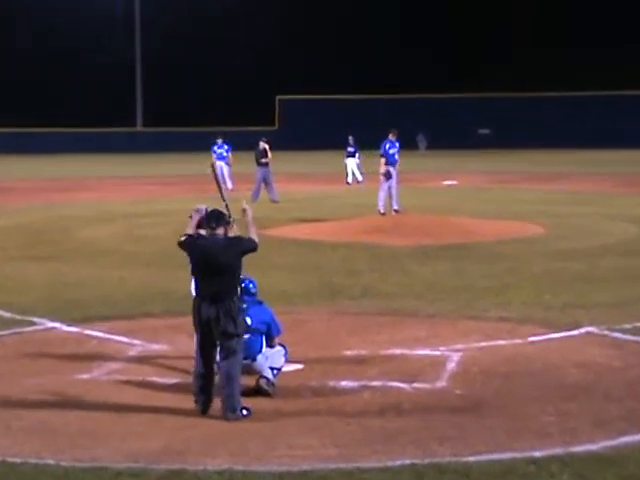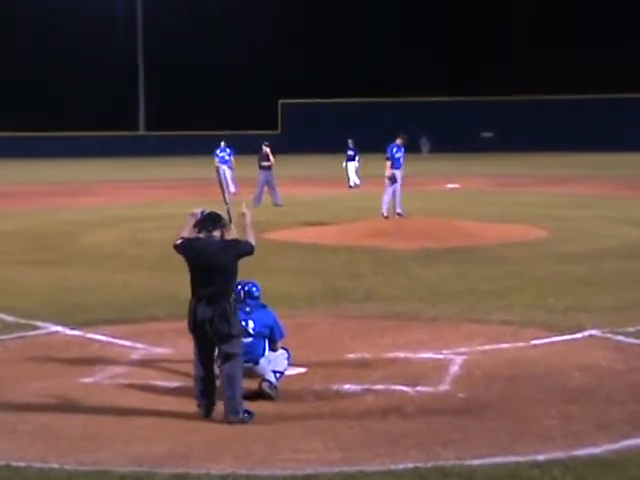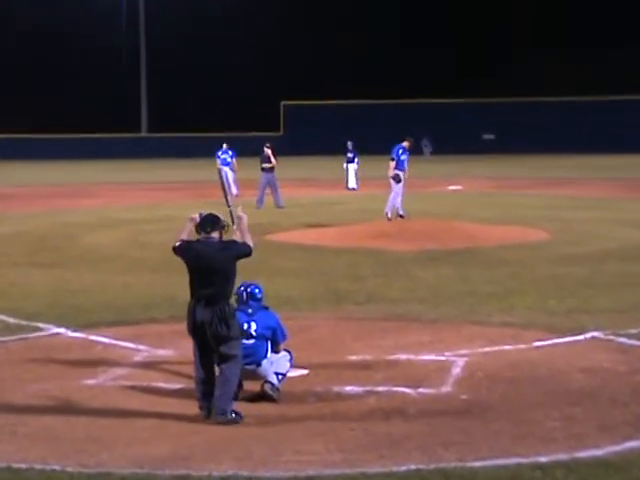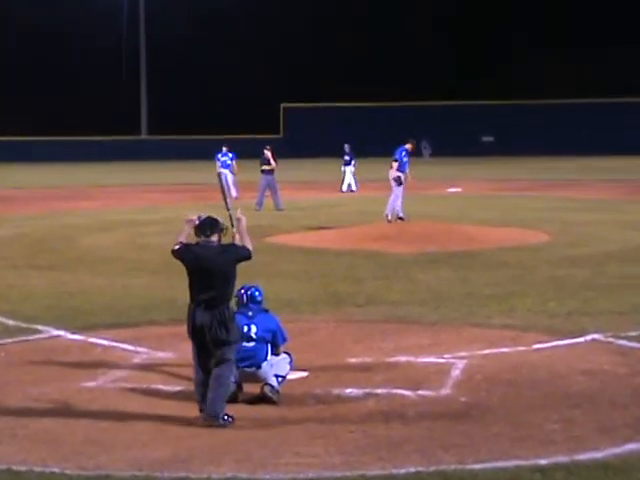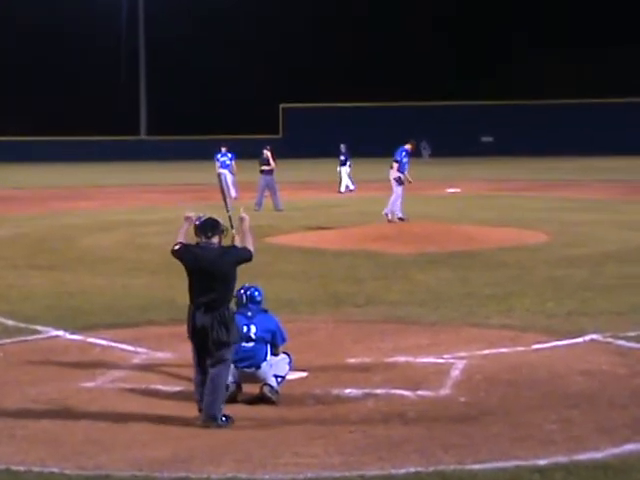
dt=0.2s
person 1, frame 1
left shoulder: (197, 245)
right shoulder: (235, 245)
left elbow: (184, 238)
right elbow: (254, 242)
left wrist: (195, 217)
right wrist: (248, 217)
left hip: (202, 307)
right hip: (226, 308)
left knee: (203, 356)
right knee: (230, 357)
left ankle: (202, 403)
right ankle: (232, 408)
person 1, frame 2
left shoulder: (193, 247)
right shoulder: (231, 247)
left elbow: (180, 242)
right elbow: (251, 245)
left wrist: (191, 220)
right wrist: (247, 220)
left hip: (198, 309)
right hip: (222, 310)
left knee: (202, 360)
right knee: (231, 359)
left ankle: (205, 406)
right ankle: (234, 410)
person 1, frame 3
left shoulder: (191, 249)
right shoulder: (229, 248)
left elbow: (178, 244)
right elbow: (248, 247)
left wrist: (190, 224)
right wrist: (243, 224)
left hip: (197, 311)
right hip: (220, 311)
left knee: (203, 362)
right knee: (230, 360)
left ankle: (206, 408)
right ankle: (221, 409)
person 1, frame 4
left shoulder: (191, 253)
right shoulder: (229, 252)
left elbow: (177, 247)
right elbow: (248, 250)
left wrist: (188, 226)
right wrist: (242, 226)
left hip: (196, 314)
right hip: (219, 315)
left knee: (201, 364)
right knee: (223, 364)
left ankle: (205, 410)
right ankle: (214, 413)
person 1, frame 5
left shoulder: (190, 254)
right shoulder: (230, 254)
left elbow: (177, 247)
right elbow: (249, 251)
left wrist: (186, 224)
right wrist: (244, 226)
left hip: (196, 316)
right hip: (219, 317)
left knee: (201, 364)
right knee: (219, 365)
left ankle: (205, 409)
right ankle: (212, 414)
